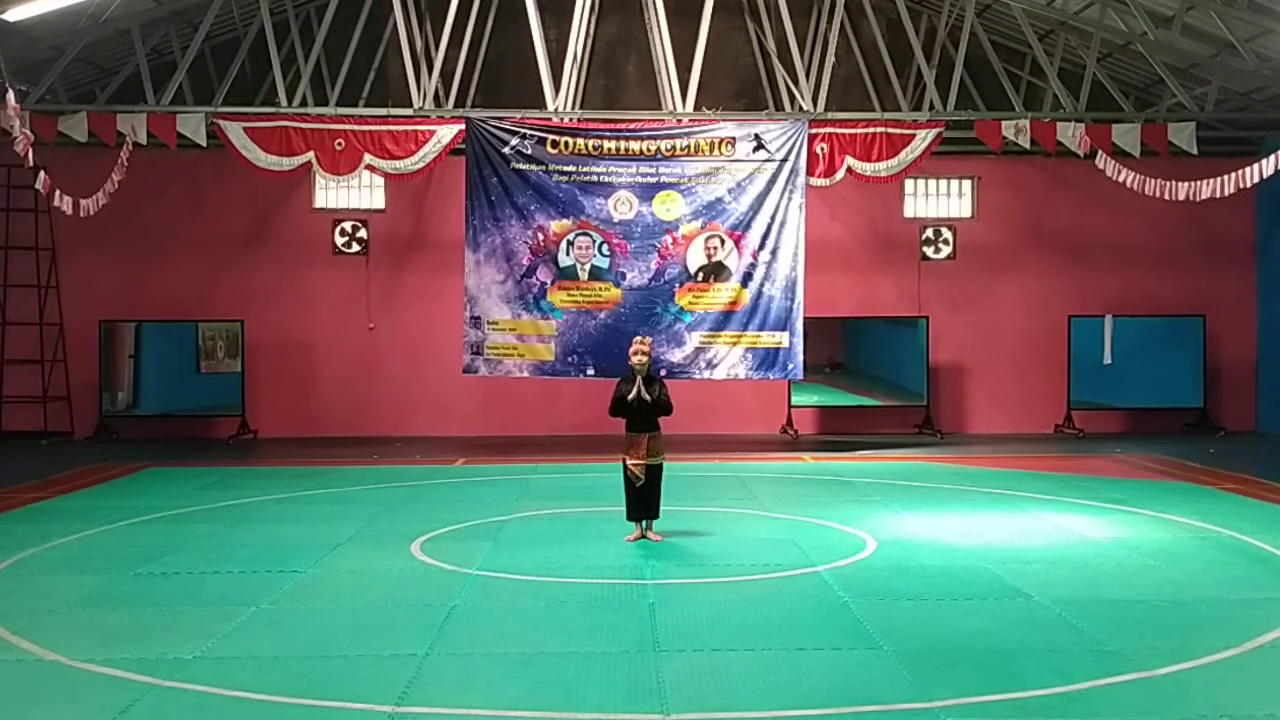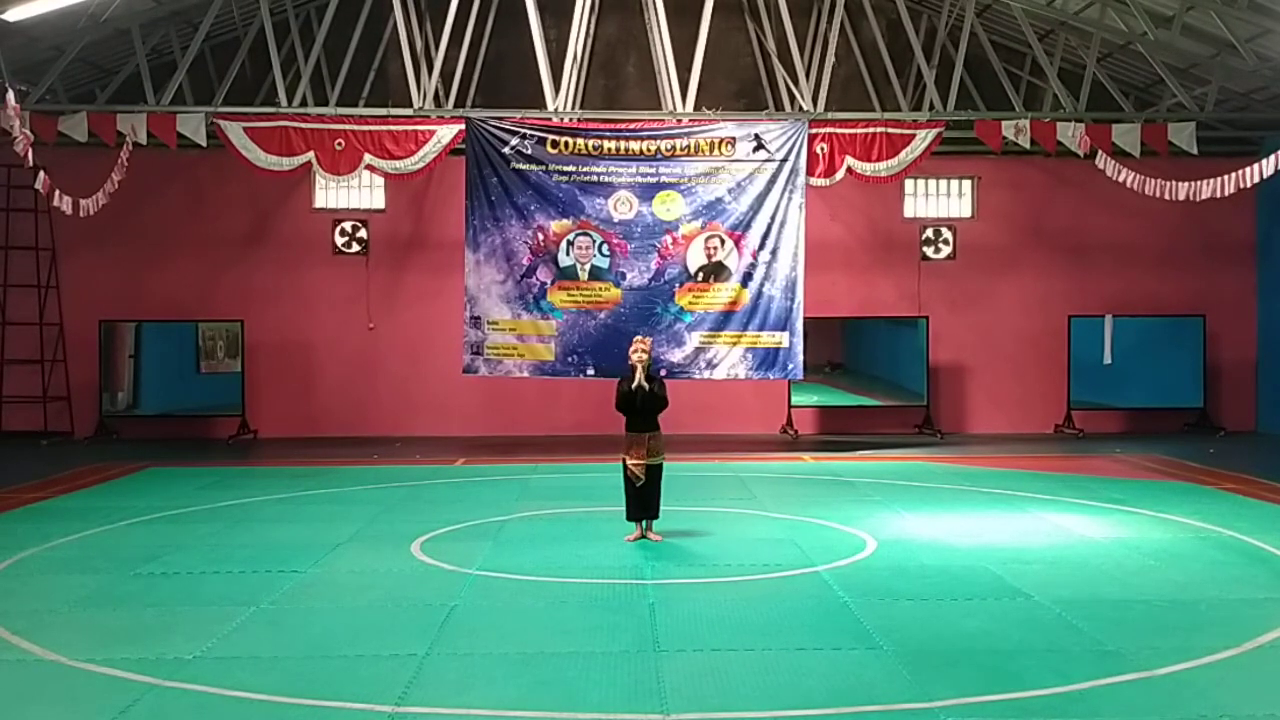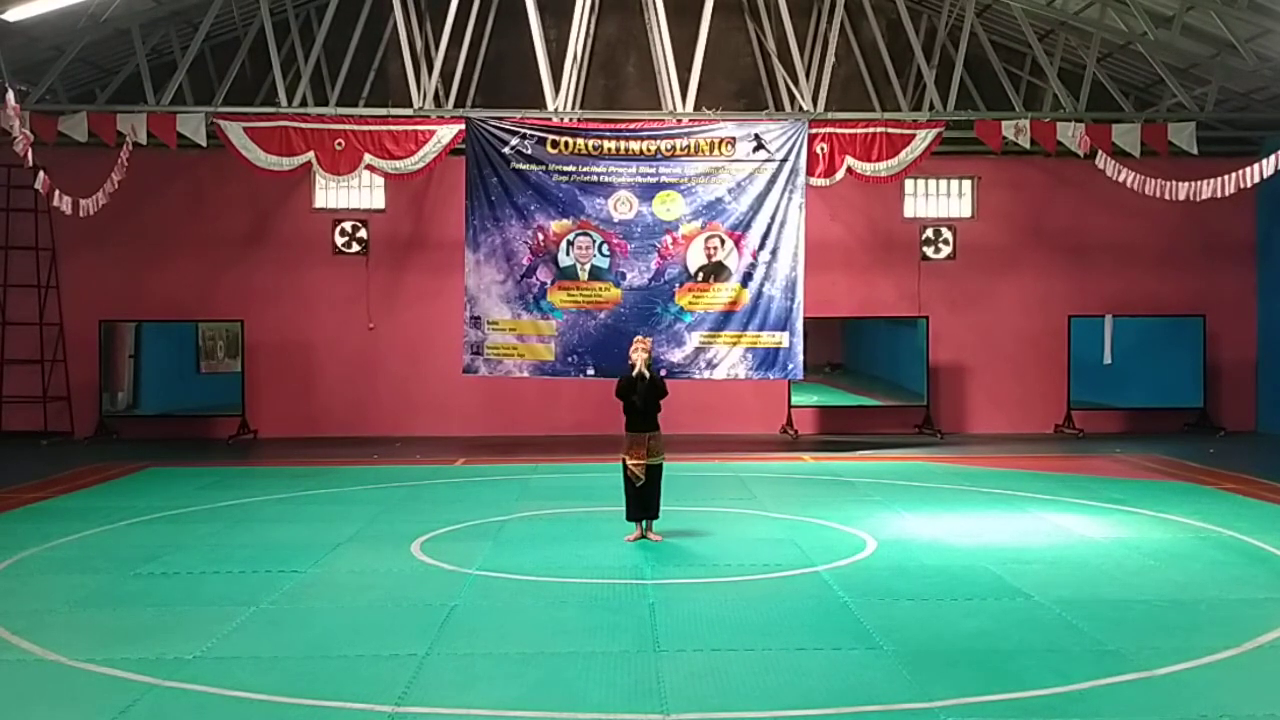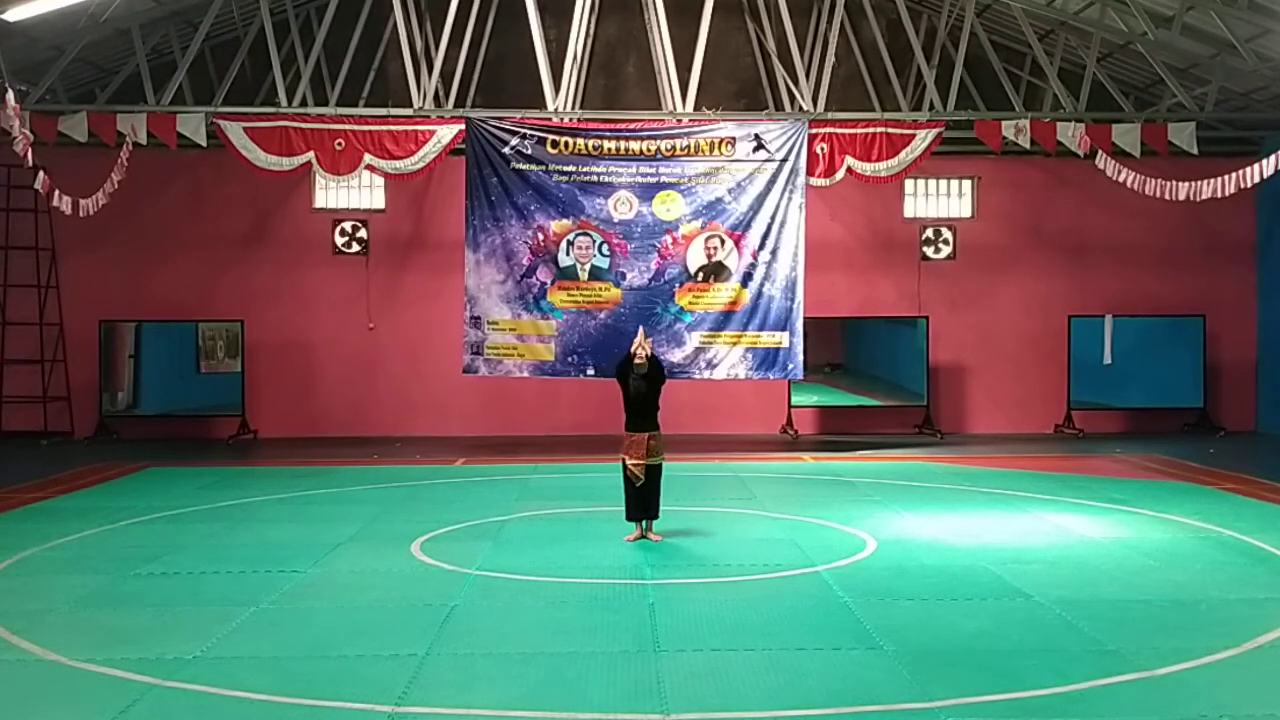
dt=0.2s
person 1, frame 1
left shoulder: (657, 383)
right shoulder: (624, 383)
left elbow: (667, 409)
right elbow: (613, 411)
left wrist: (646, 396)
right wrist: (632, 395)
left hip: (653, 439)
right hip: (632, 439)
left knee: (653, 484)
right knee: (633, 484)
left ankle: (649, 528)
right ankle: (638, 528)
person 1, frame 2
left shoulder: (656, 382)
right shoulder: (624, 382)
left elbow: (662, 404)
right elbow: (620, 406)
left wrist: (645, 385)
right wrist: (635, 384)
left hip: (653, 438)
right hip: (632, 439)
left knee: (652, 484)
right knee: (633, 484)
left ankle: (649, 528)
right ankle: (638, 528)
person 1, frame 3
left shoulder: (654, 379)
right shoulder: (626, 380)
left elbow: (663, 392)
right elbow: (619, 393)
left wrist: (646, 372)
right wrist: (635, 372)
left hip: (653, 438)
right hip: (632, 438)
left knee: (652, 484)
right knee: (633, 483)
left ankle: (649, 528)
right ankle: (638, 528)
person 1, frame 4
left shoulder: (655, 381)
right shoulder: (627, 380)
left elbow: (659, 369)
right elbow: (620, 369)
left wrist: (648, 349)
right wrist: (633, 348)
left hip: (652, 438)
right hip: (632, 438)
left knee: (652, 483)
right knee: (633, 483)
left ankle: (649, 528)
right ankle: (638, 529)
